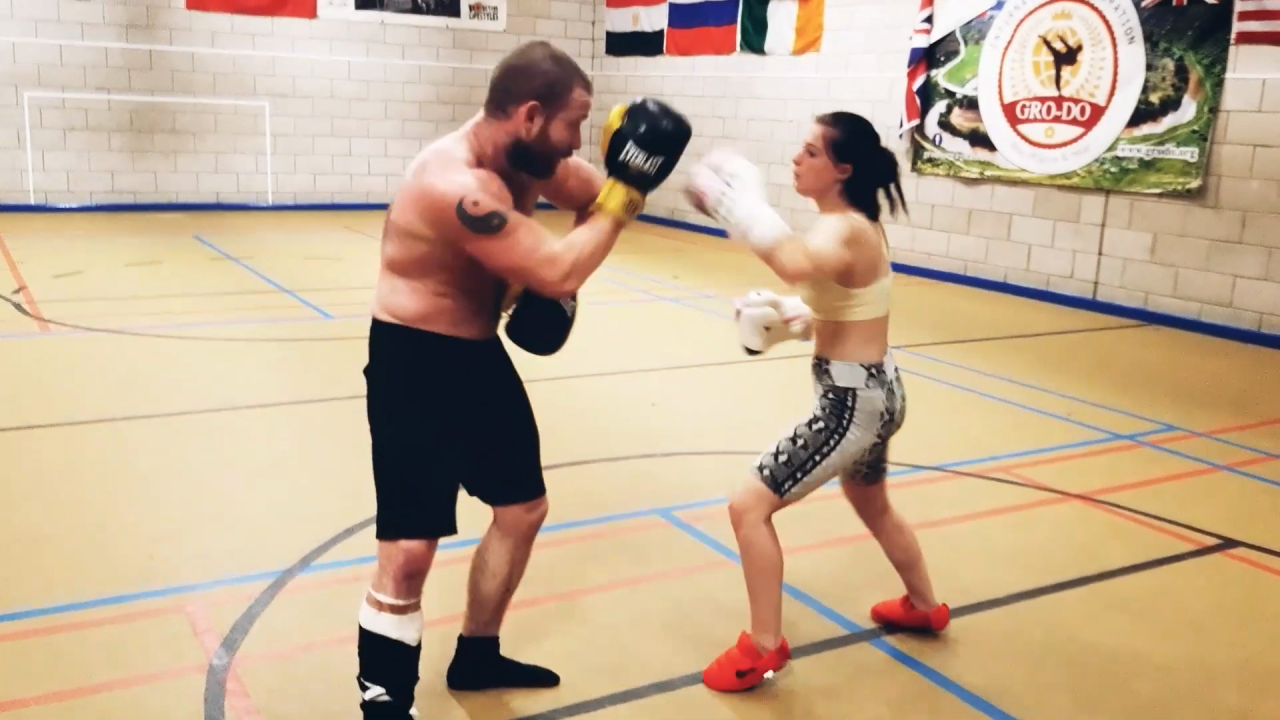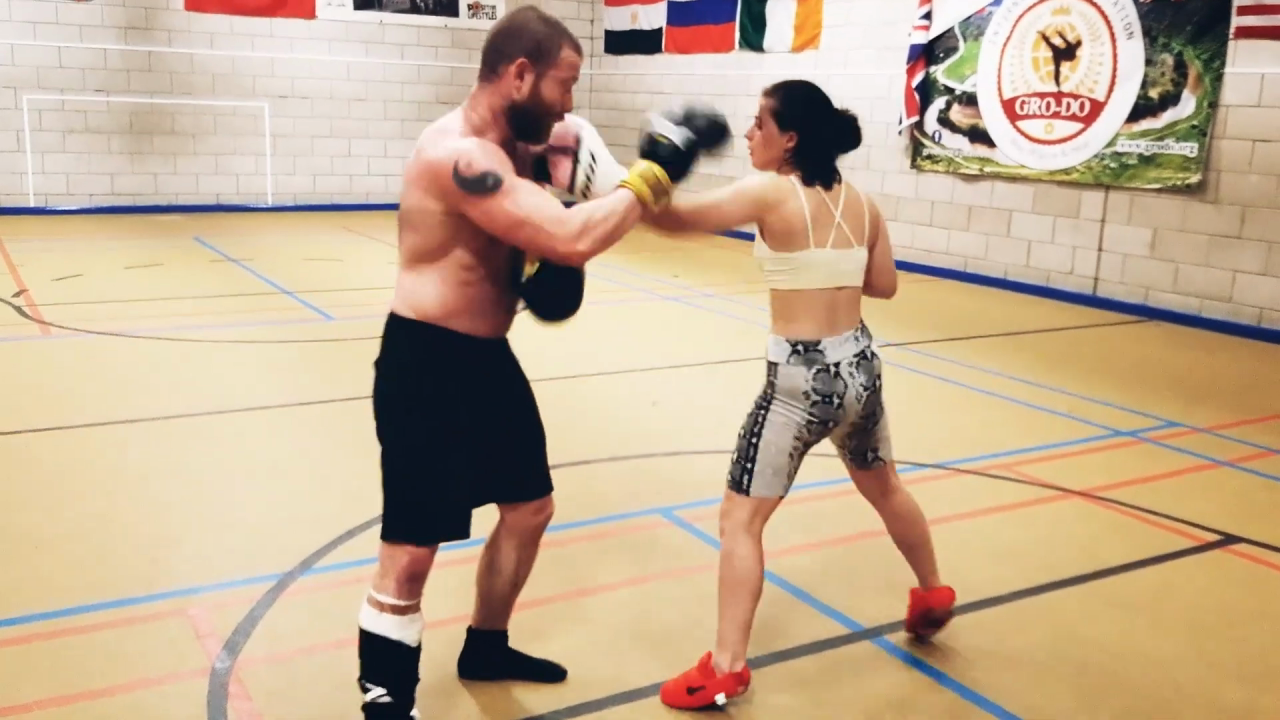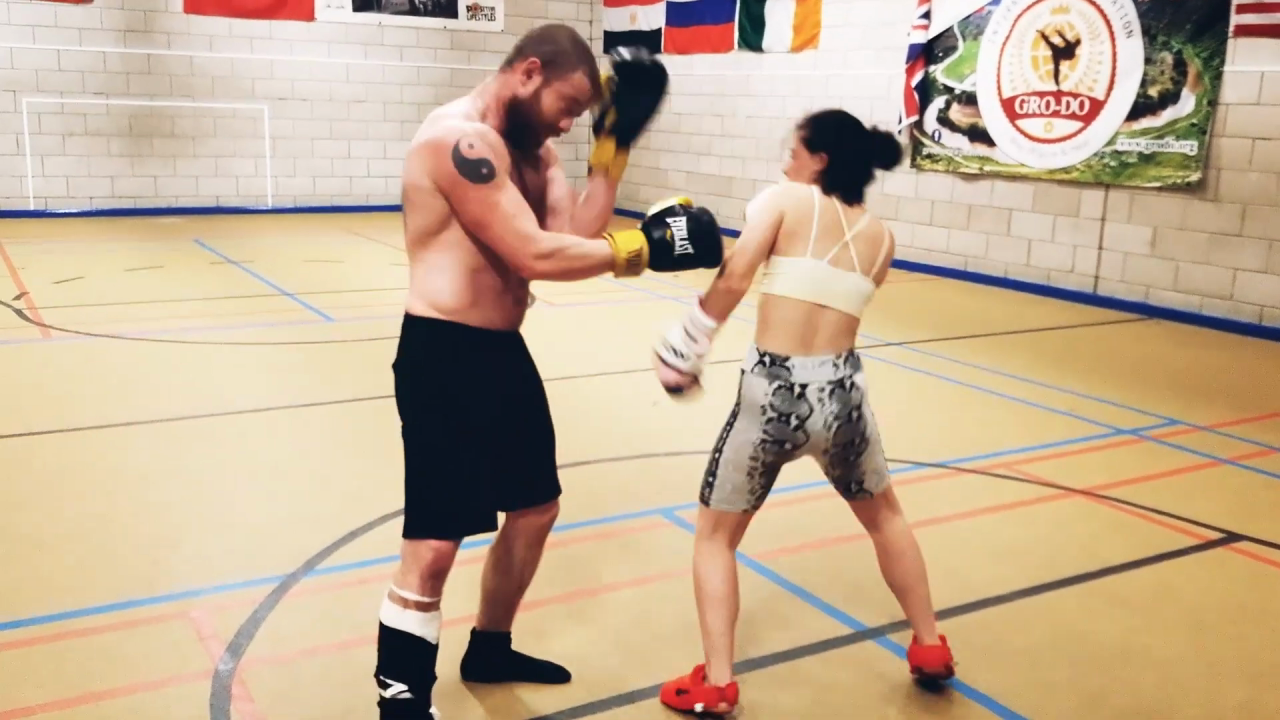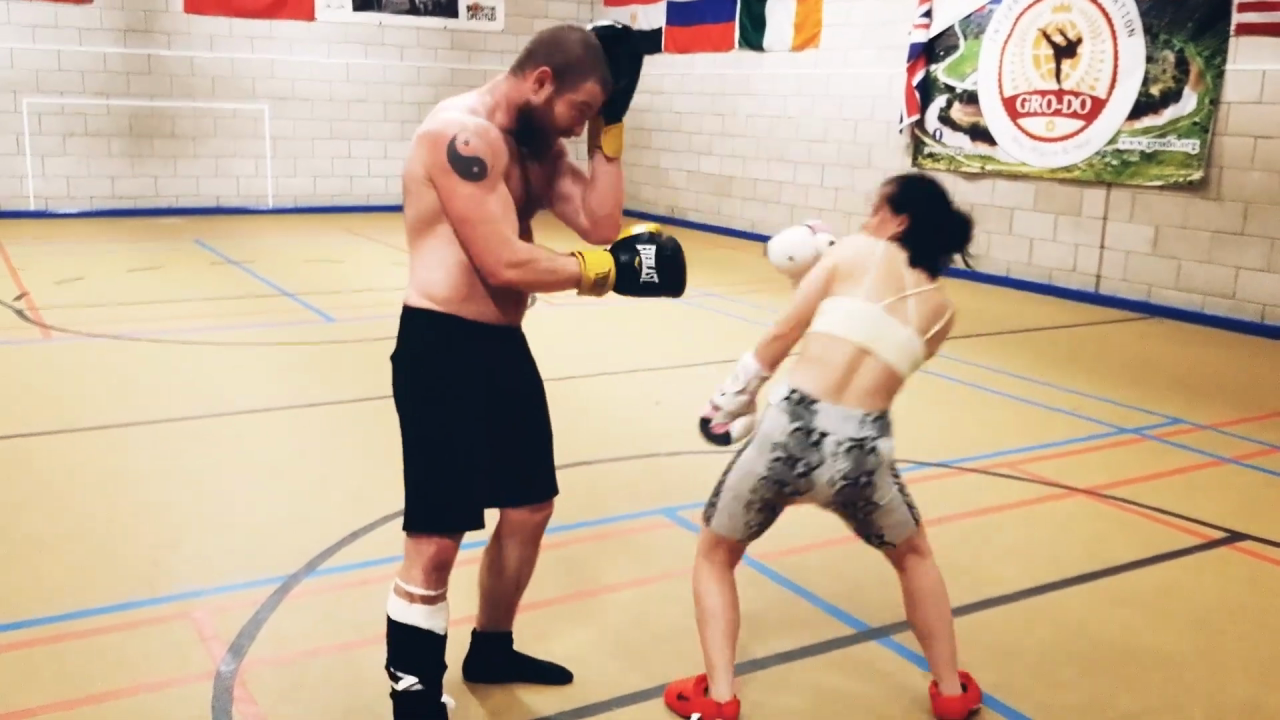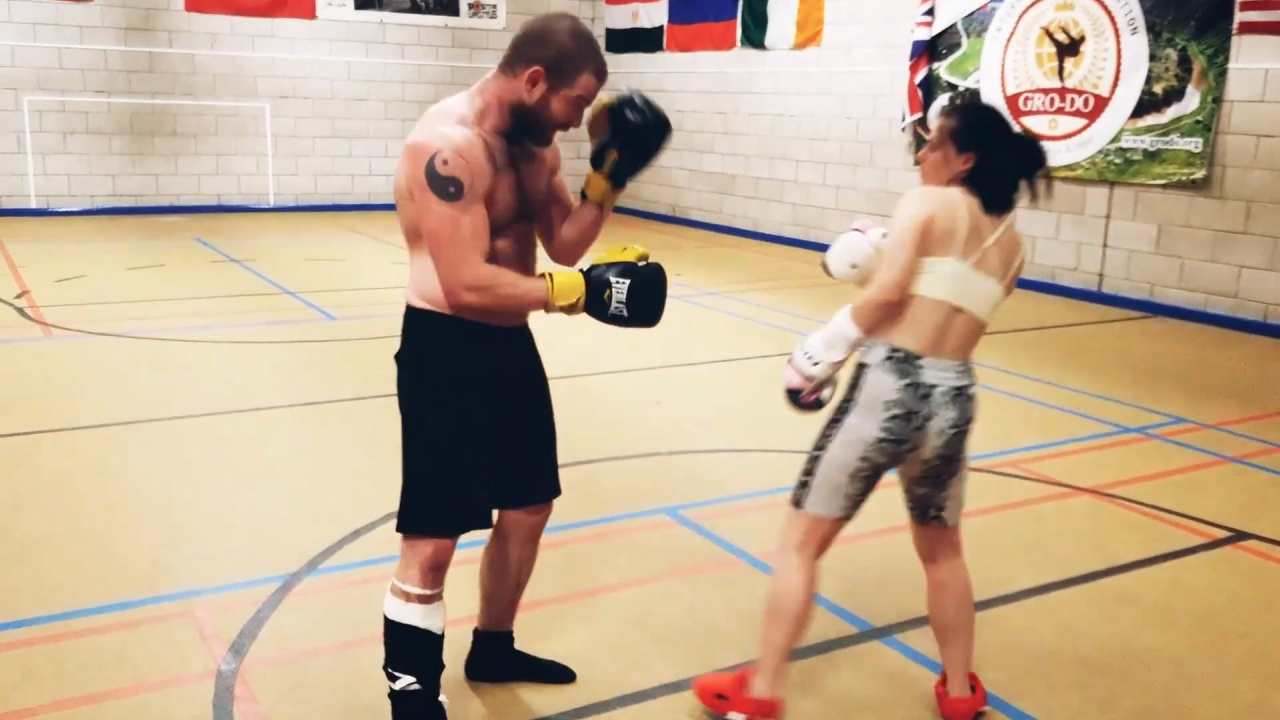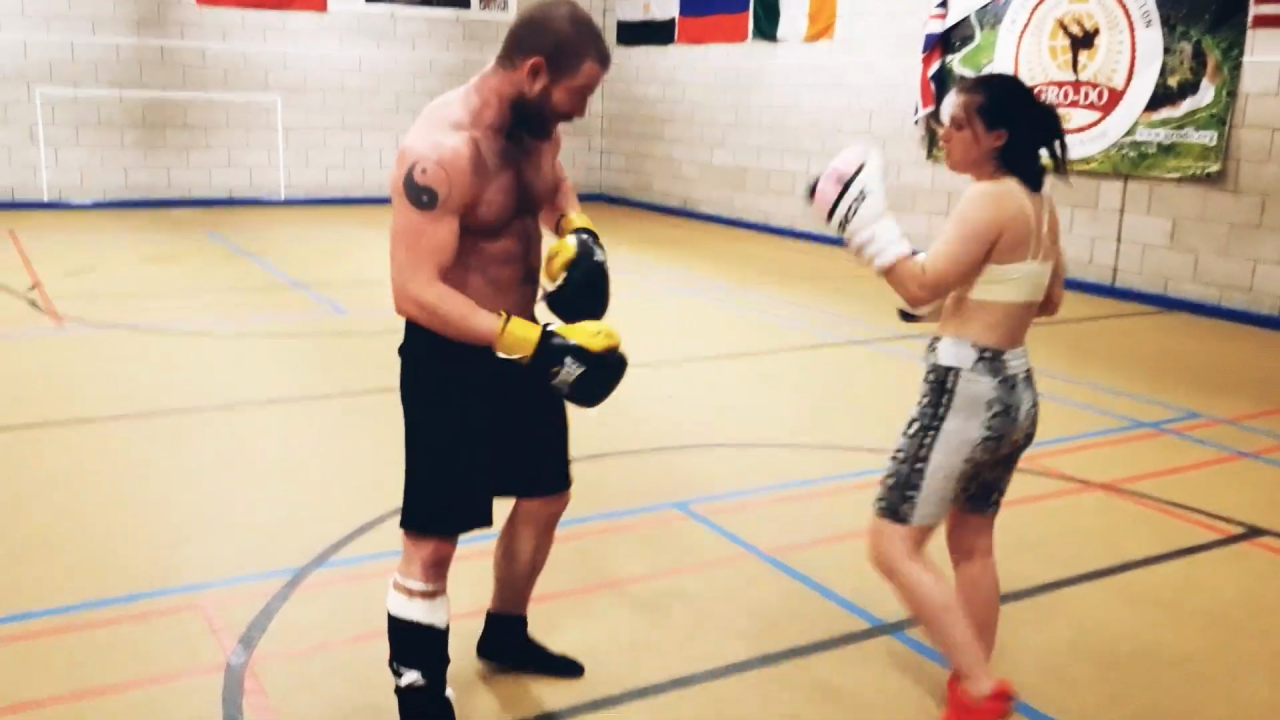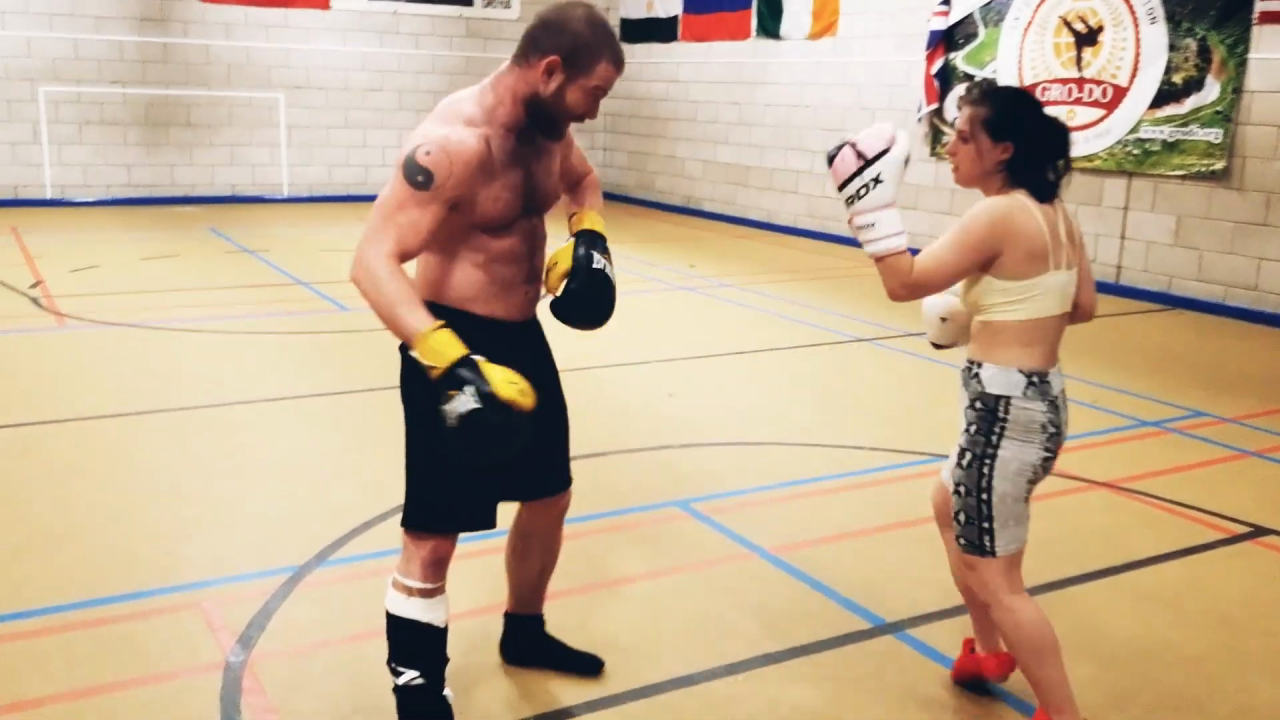
dt=0.2s
person 1, frame 1
left shoulder: (523, 155)
right shoulder: (456, 186)
left elbow: (589, 193)
right elbow: (560, 271)
left wrist: (560, 277)
right wrist: (626, 187)
left hip: (481, 353)
right hip: (413, 364)
left knee: (523, 510)
right knee: (409, 550)
left ankle: (476, 655)
person 1, frame 2
left shoulder: (520, 143)
right shoulder: (459, 156)
left elbow: (551, 231)
right elbow: (570, 241)
right wrist: (649, 174)
left hip: (487, 355)
right hip: (425, 362)
left knee: (529, 506)
right knee: (411, 551)
left ankle: (485, 647)
person 1, frame 3
left shoulder: (528, 148)
right shoulder: (462, 139)
left elbow: (585, 230)
right elbow: (534, 256)
left wrist: (614, 144)
right wrist: (645, 246)
left hip: (505, 351)
right hip: (444, 356)
left knee: (534, 511)
right knee: (431, 547)
left ankle: (490, 649)
person 1, frame 4
left shoulder: (539, 145)
right shoulder: (464, 134)
left elbow: (601, 223)
right elbow: (504, 262)
left wrist: (610, 124)
right wrist: (614, 266)
left hip: (504, 347)
right hip: (442, 350)
left knee: (529, 510)
right knee: (435, 541)
left ankle: (491, 649)
person 1, frame 5
left shoulder: (535, 144)
right shoulder: (450, 144)
left elbow: (559, 240)
right elbow: (466, 282)
left wrist: (609, 174)
right wrist: (588, 288)
left hip: (512, 346)
right hip: (446, 353)
left knee: (528, 510)
right knee: (431, 542)
left ankle: (493, 648)
person 1, frame 6
left shoulder: (538, 127)
right shoulder: (444, 149)
right elbow: (416, 291)
left wrist: (577, 235)
right wrist: (532, 346)
left hip: (520, 340)
right hip: (456, 354)
left knee: (543, 496)
right knee: (433, 540)
left ankle: (505, 633)
person 1, frame 7
left shoulder: (550, 129)
right shoulder: (453, 142)
left elbow: (583, 183)
right elbow: (374, 263)
left wrist: (589, 239)
right wrist: (446, 364)
left hip: (524, 337)
right hip: (454, 350)
left knee: (549, 501)
right knee: (433, 539)
left ankle: (525, 632)
person 2, frame 1
left shoulder: (841, 234)
right shoulder: (857, 224)
left elbow: (793, 267)
left wrist: (741, 203)
right wrist: (789, 316)
left hip: (854, 403)
right hip: (876, 392)
left knee: (748, 508)
right knee: (869, 503)
left ankle: (764, 643)
right ankle: (921, 604)
person 2, frame 2
left shoulder: (770, 193)
right shoulder: (859, 202)
left elbow: (678, 217)
right elbow: (884, 286)
left hip: (800, 379)
right hip: (859, 369)
left knee: (740, 521)
right knee: (885, 489)
left ankle: (726, 669)
right ankle: (932, 594)
person 2, frame 3
left shoulder: (784, 200)
right shoulder: (880, 239)
left elbow: (727, 288)
left wrist: (682, 344)
left hip: (770, 395)
right hip: (841, 395)
left knee: (715, 537)
right knee: (884, 516)
right ankle: (928, 647)
person 2, frame 4
left shoulder: (854, 255)
right shoulder: (943, 307)
left elbow: (782, 335)
left wrist: (728, 396)
left hip: (787, 433)
right hip: (862, 450)
left knee: (714, 558)
right knee: (913, 556)
person 2, frame 5
left shoulder: (929, 204)
right shoulder: (1012, 244)
left elbow: (886, 294)
left wrist: (820, 352)
left hip: (887, 395)
right hip: (950, 405)
left knee: (800, 544)
right knee: (942, 549)
person 2, frame 6
left shoulder: (990, 200)
right shoulder: (1039, 205)
left elbow: (921, 283)
right elbow: (1049, 300)
left wrist: (860, 217)
left hip: (964, 392)
right hip: (1011, 391)
left knee: (892, 548)
right knee: (972, 547)
person 2, frame 7
left shoulder: (995, 216)
right shoulder: (1054, 214)
left elbow: (904, 284)
right elbow: (1084, 307)
left wrist: (871, 196)
left hip: (1008, 412)
right hip: (1038, 402)
left knee: (996, 581)
right knee: (949, 508)
right ankle: (989, 650)
